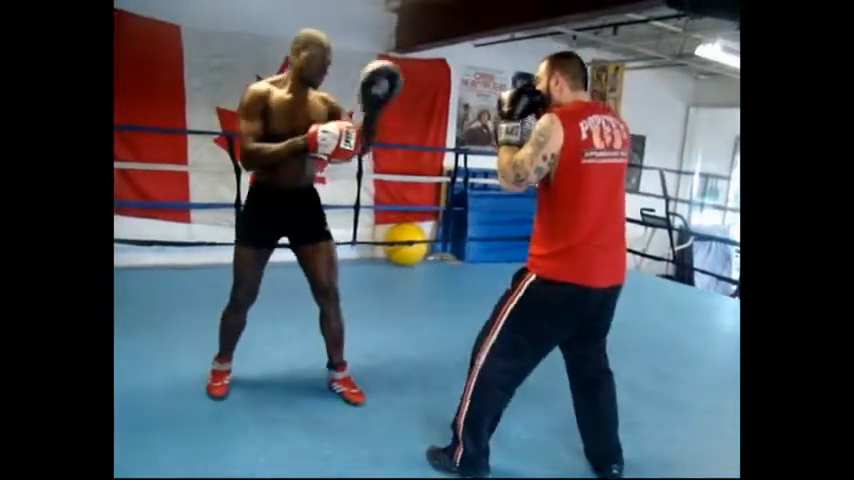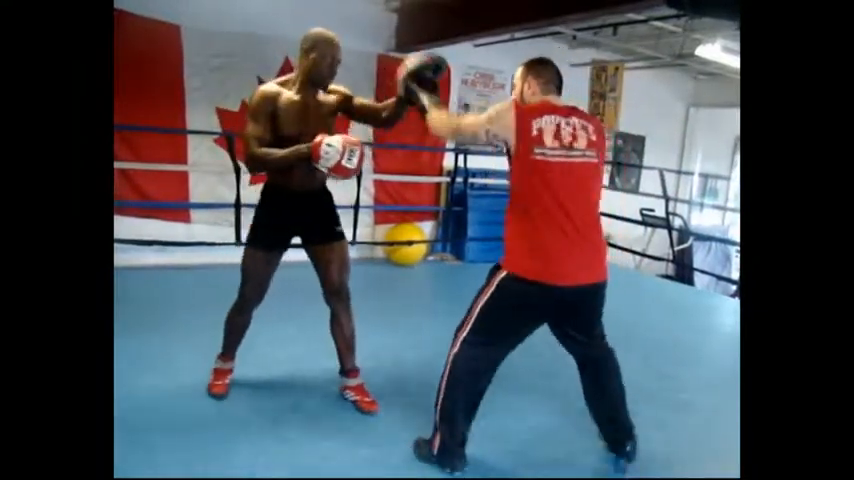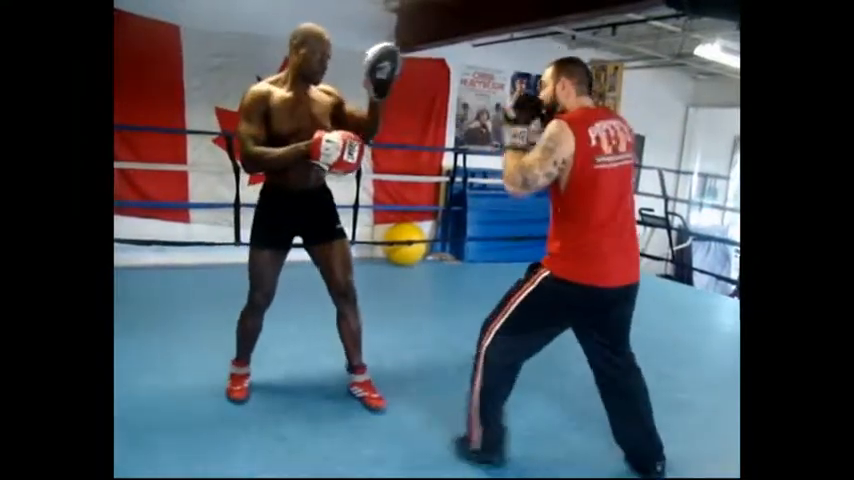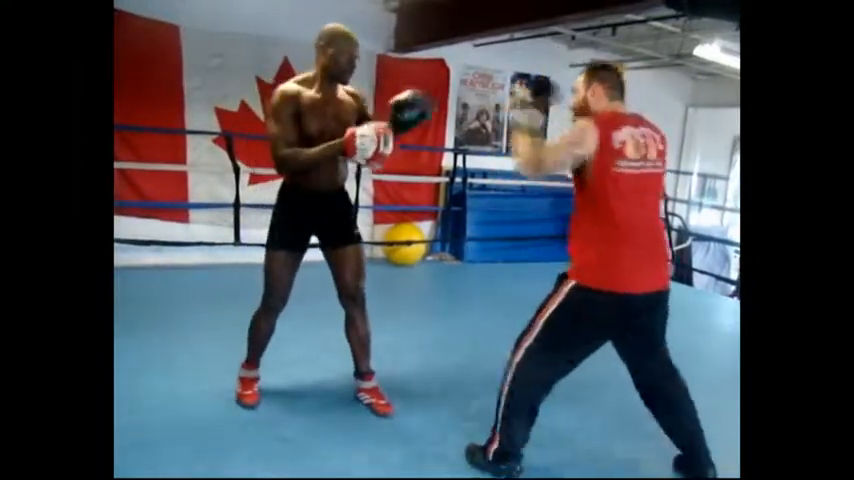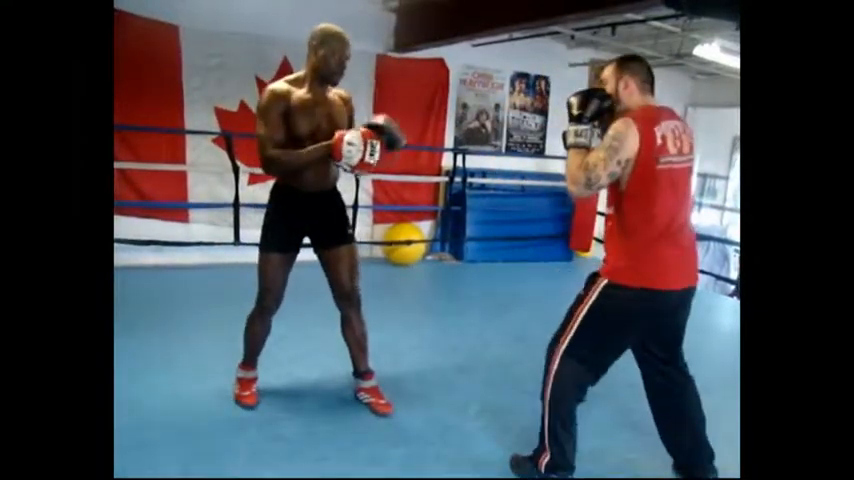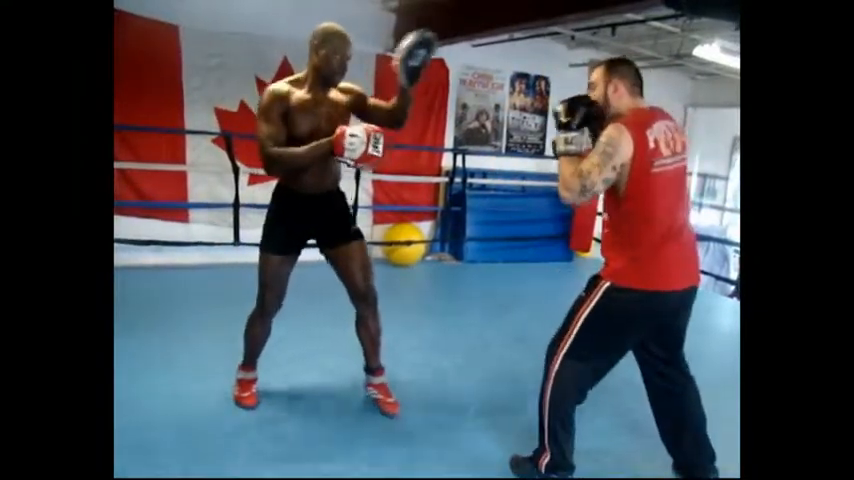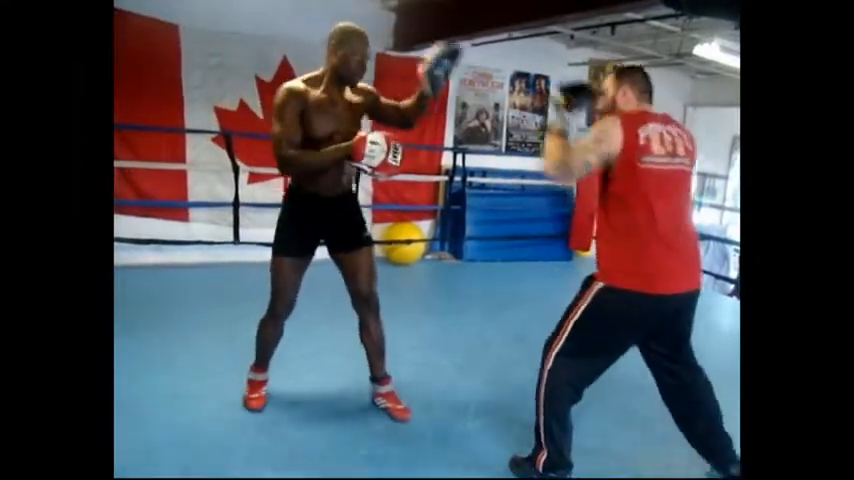
dt=0.4s
person 1, frame 1
left shoulder: (556, 123)
right shoulder: (615, 125)
left elbow: (513, 179)
left wrist: (510, 124)
left hip: (559, 273)
right hip: (608, 274)
left knee: (496, 358)
right knee: (591, 364)
person 1, frame 2
left shoulder: (516, 117)
right shoulder: (593, 127)
left elbow: (449, 127)
left wrist: (423, 98)
left hip: (530, 272)
right hip: (589, 273)
left knee: (470, 353)
right knee: (595, 353)
left ankle: (446, 447)
right ankle: (621, 441)
person 1, frame 3
left shoulder: (563, 128)
right shoulder: (620, 127)
left elbow: (519, 183)
left wrist: (518, 130)
left hip: (570, 274)
right hip: (622, 274)
left knee: (499, 341)
right knee: (617, 363)
left ankle: (484, 441)
person 1, frame 4
left shoulder: (591, 130)
right shoulder: (654, 135)
left elbow: (532, 163)
left wrist: (526, 123)
left hip: (597, 282)
right hip: (652, 282)
left knee: (531, 360)
right knee: (656, 370)
person 1, frame 5
left shoulder: (630, 128)
right shoulder: (677, 126)
left elbow: (580, 184)
left wrist: (579, 128)
right wrist: (602, 126)
left hip: (632, 280)
right hip: (679, 278)
left knee: (566, 362)
right knee: (668, 371)
person 1, frame 6
left shoulder: (622, 131)
right shoulder: (667, 125)
left elbow: (575, 191)
left wrist: (569, 135)
right wrist: (592, 132)
left hip: (634, 281)
right hip: (680, 278)
left knee: (566, 363)
right knee: (669, 371)
person 1, frame 7
left shoulder: (616, 127)
right shoulder: (681, 135)
left elbow: (560, 168)
left wrist: (557, 123)
left hip: (627, 284)
right hip: (683, 282)
left knee: (561, 362)
right knee: (680, 369)
person 2, frame 1
left shoulder: (325, 104)
right shoulder: (261, 94)
left elbow: (356, 149)
right elbow: (249, 155)
left wrist: (372, 111)
right wrist: (303, 141)
left hip: (305, 202)
right hip: (264, 202)
left knee: (328, 293)
right knee: (242, 297)
left ankle: (338, 371)
right ankle: (222, 365)
person 2, frame 2
left shoulder: (335, 97)
right shoulder: (269, 96)
left elbow: (384, 118)
right elbow: (253, 157)
left wrist: (406, 96)
right wrist: (309, 151)
left hip: (318, 202)
right hip: (277, 202)
left knee: (339, 294)
right knee: (249, 296)
left ankle: (351, 379)
right ankle: (224, 363)
person 2, frame 3
left shoulder: (329, 98)
right shoulder: (261, 96)
left elbow: (366, 134)
right elbow: (249, 158)
left wrist: (378, 96)
right wrist: (306, 148)
left hip: (318, 201)
right hip: (276, 203)
left knee: (344, 291)
right knee: (259, 299)
left ankle: (358, 376)
right ankle: (240, 369)
person 2, frame 4
left shoulder: (351, 99)
right shoulder: (289, 94)
left elbow: (377, 133)
right elbow: (283, 160)
left wrist: (397, 119)
right wrist: (341, 146)
left hip: (337, 202)
right hip: (296, 203)
left knee: (354, 297)
right knee: (274, 300)
left ankle: (365, 381)
right ankle: (249, 372)
person 2, frame 5
left shoulder: (342, 100)
right shoulder: (279, 95)
left elbow: (346, 150)
right elbow: (270, 160)
left wrist: (370, 137)
right wrist: (327, 148)
left hip: (329, 203)
right hip: (288, 204)
left knee: (349, 297)
right knee: (268, 302)
left ankle: (364, 380)
right ankle: (247, 374)
person 2, frame 6
left shoulder: (348, 96)
right shoulder: (279, 95)
left elbow: (394, 119)
right elbow: (271, 160)
left wrist: (406, 84)
right wrist: (331, 143)
left hip: (333, 205)
right hip: (290, 206)
left knee: (365, 294)
right knee: (268, 305)
left ankle: (375, 378)
right ankle: (247, 375)
person 2, frame 7
left shoulder: (361, 96)
right shoulder: (294, 94)
left elbow: (404, 117)
right elbow: (286, 161)
left wrist: (426, 91)
right wrist: (349, 149)
left hip: (344, 207)
right hip: (302, 208)
left knee: (367, 301)
right knee: (280, 307)
left ankle: (382, 386)
right ankle: (258, 376)
